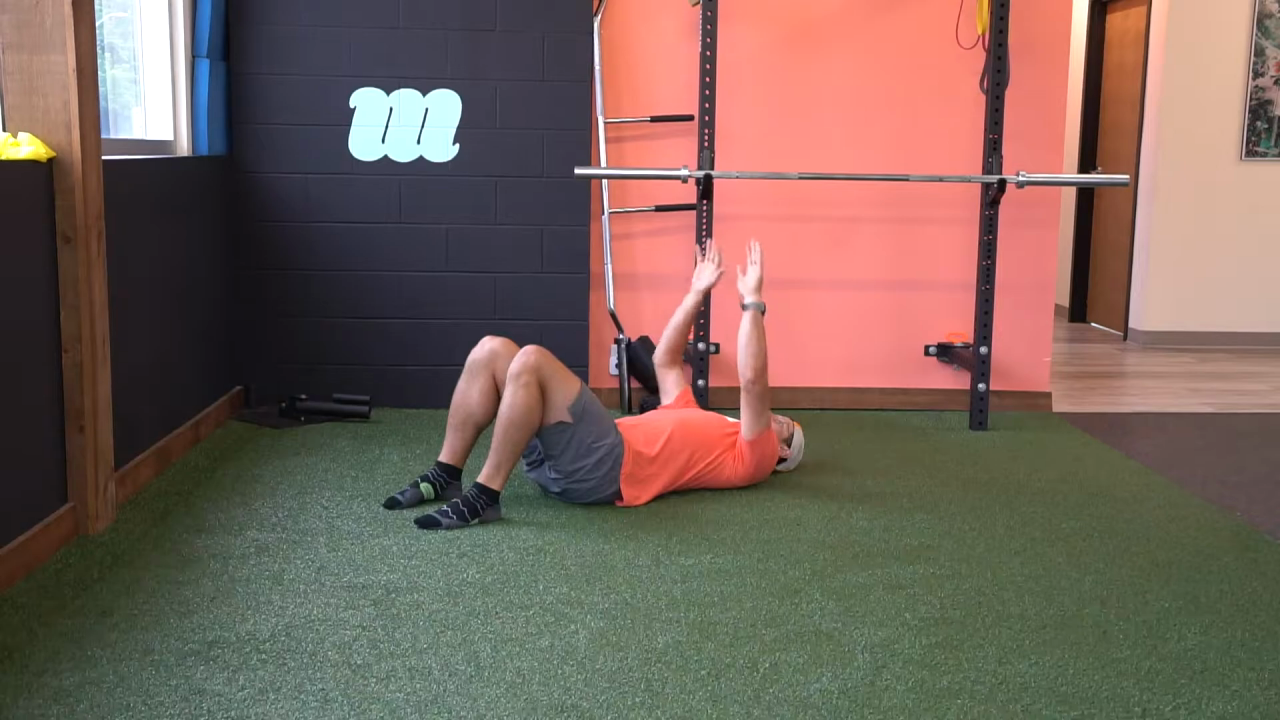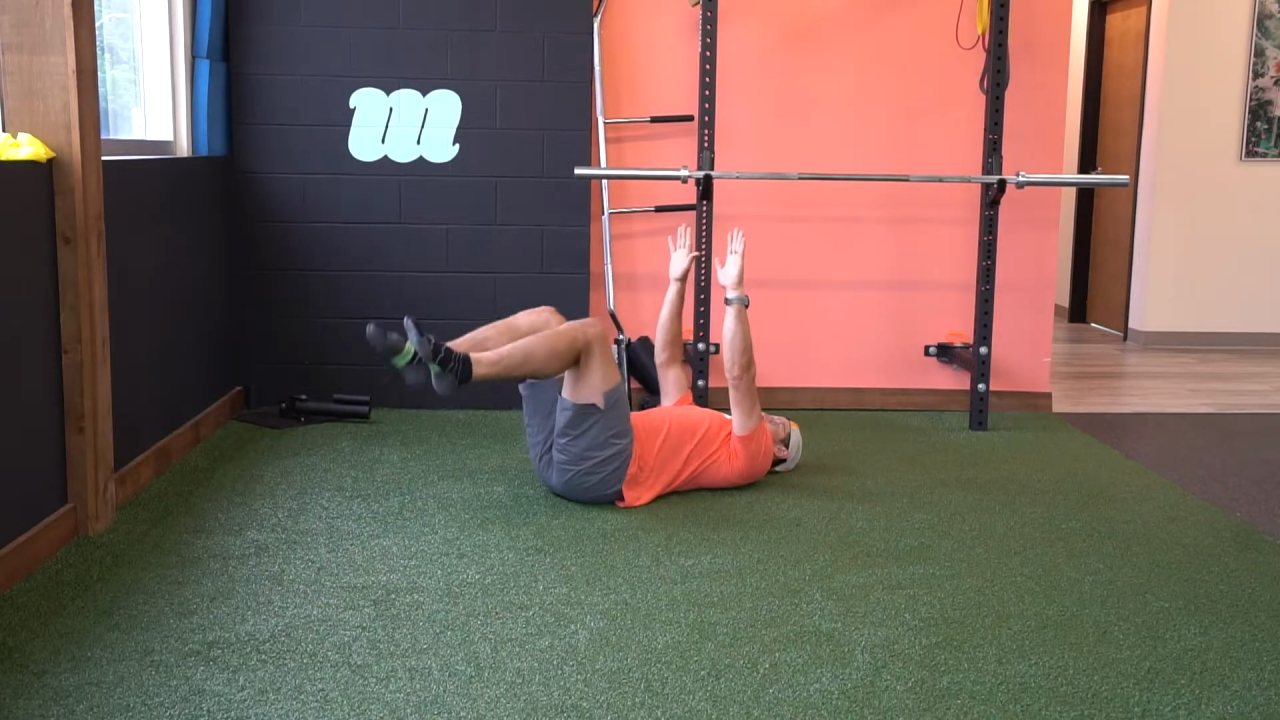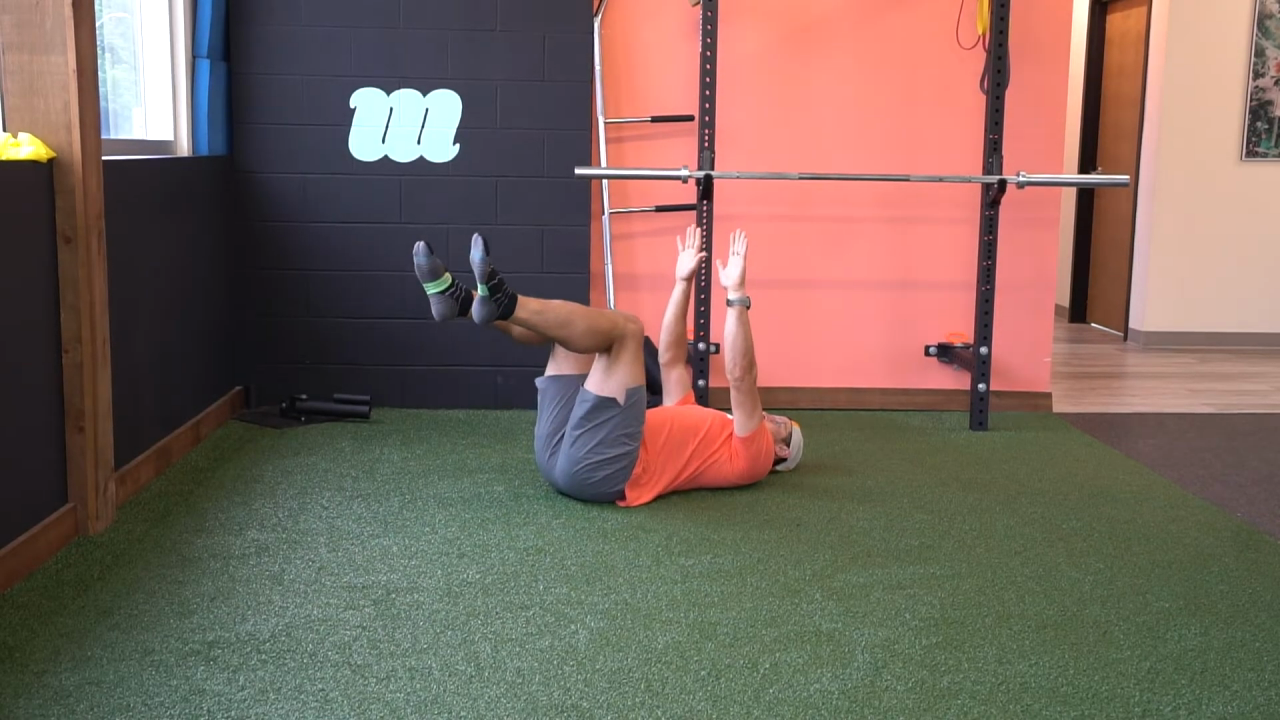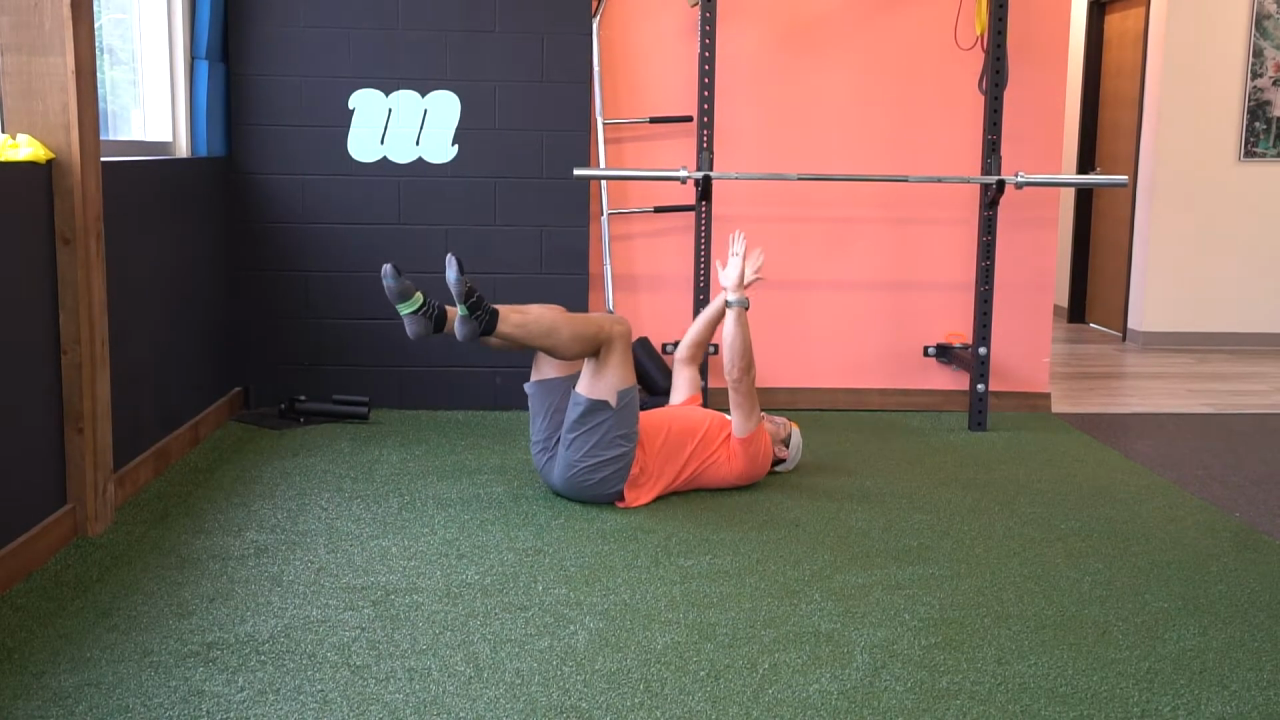
dt=0.7s
person 1, frame 1
left shoulder: (751, 458)
right shoulder: (704, 425)
left elbow: (753, 382)
right elbow: (664, 359)
left wrist: (752, 302)
right wrist: (698, 293)
left hip: (602, 467)
right hip: (560, 458)
left knee: (531, 362)
right knee: (492, 350)
left ankle: (484, 495)
right ankle: (444, 476)
person 1, frame 2
left shoulder: (749, 456)
right shoulder: (699, 425)
left elbow: (740, 376)
right elbow: (667, 358)
left wrist: (735, 294)
right wrist: (678, 281)
left hip: (602, 468)
right hip: (559, 454)
left knee: (590, 331)
right knee: (544, 318)
left ankle: (459, 368)
right ankle: (426, 359)
person 1, frame 3
left shoulder: (752, 456)
right shoulder: (699, 424)
left elbow: (741, 378)
right elbow: (671, 358)
left wrist: (736, 294)
right wrist: (683, 282)
left hip: (600, 465)
right hip: (562, 448)
left knee: (626, 327)
right knee: (567, 319)
left ankle: (502, 304)
right ankle: (461, 301)
person 1, frame 4
left shoulder: (749, 456)
right shoulder: (703, 427)
left elbow: (739, 379)
right elbow: (685, 356)
left wrist: (736, 295)
right wrist: (726, 297)
left hip: (600, 467)
right hip: (560, 451)
left knee: (612, 328)
right knee: (550, 318)
left ankle: (484, 320)
right ankle: (432, 316)
